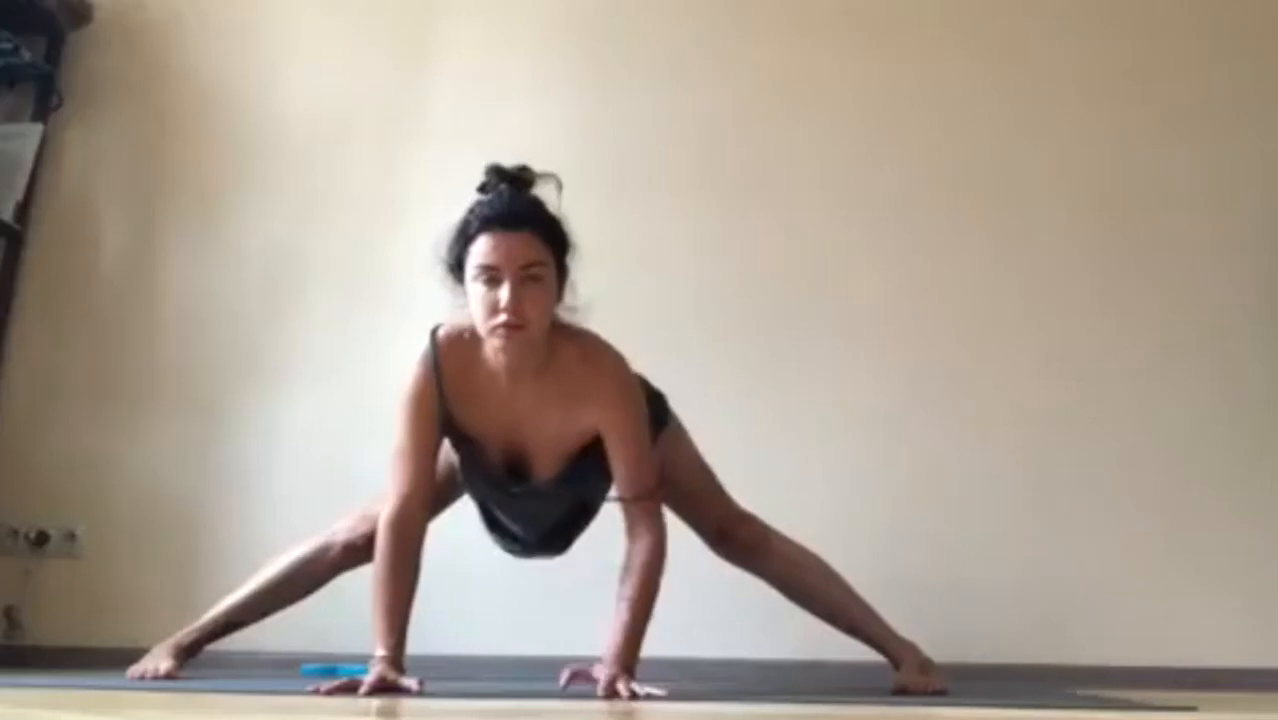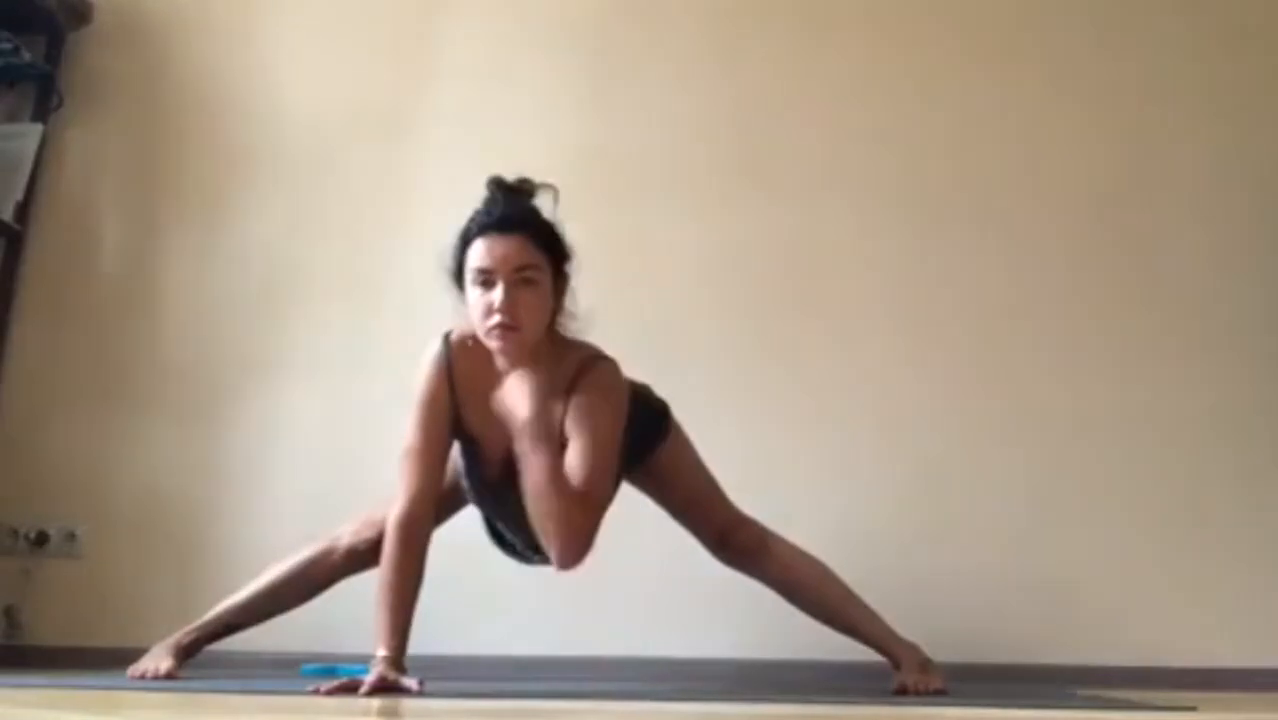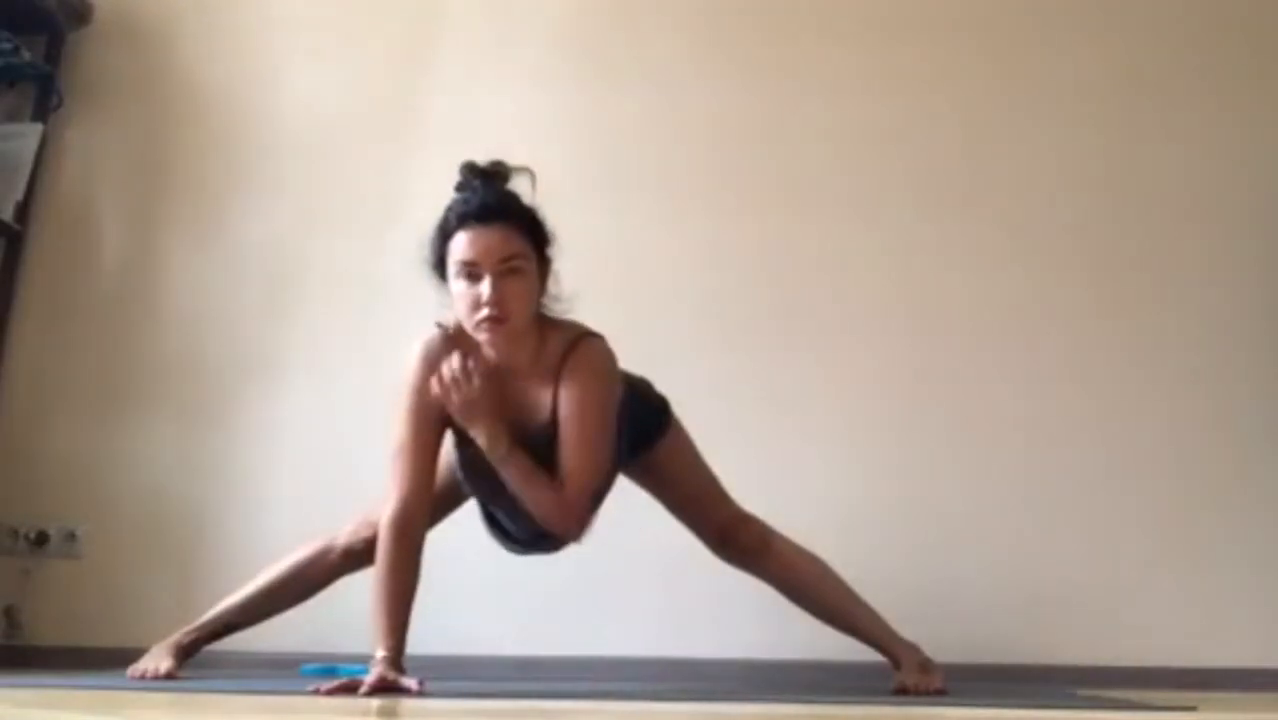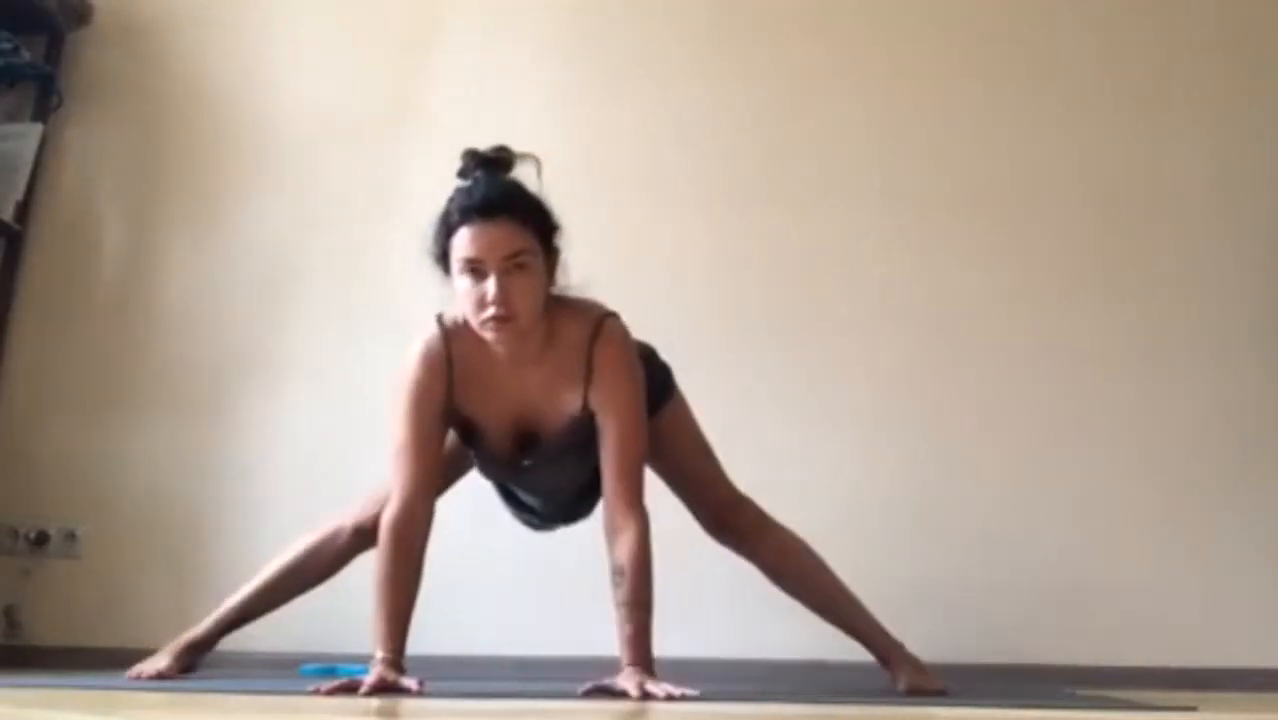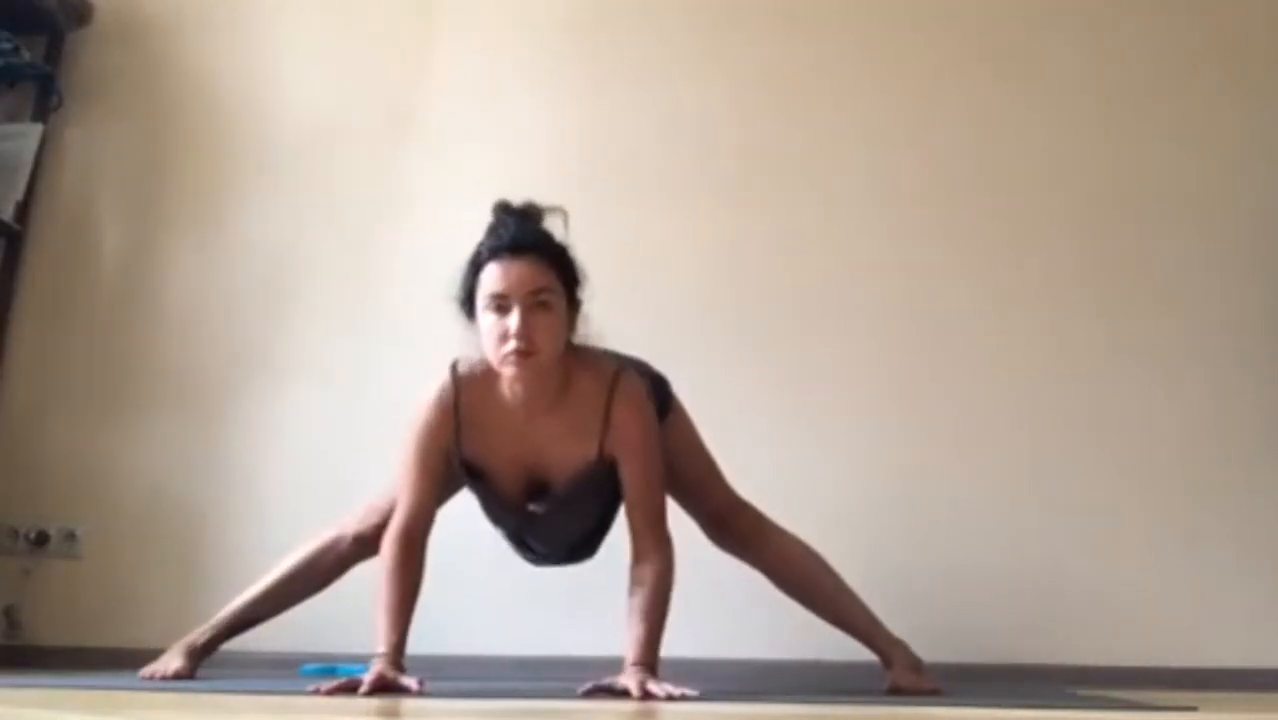
dt=0.7s
person 1, frame 1
left shoulder: (602, 376)
right shoulder: (439, 360)
left elbow: (645, 527)
right elbow: (401, 518)
left wrist: (621, 651)
right wrist: (386, 658)
left hip: (612, 434)
right hip: (480, 449)
left knee: (737, 534)
right knee: (355, 535)
left ankle: (902, 650)
right ankle: (185, 637)
person 1, frame 2
left shoulder: (597, 384)
right shoulder: (447, 363)
left elbow: (567, 550)
right elbow: (410, 518)
left wrist: (532, 427)
right wrist: (386, 659)
left hip: (610, 431)
right hip: (490, 450)
left knee: (740, 541)
right knee: (363, 540)
left ankle: (902, 650)
right ankle: (184, 637)
person 1, frame 3
left shoulder: (586, 362)
right shoulder: (436, 358)
left elbow: (571, 520)
right elbow: (402, 516)
left wrist: (486, 431)
right wrist: (386, 658)
left hip: (615, 430)
right hip: (488, 449)
left knee: (739, 538)
right knee: (356, 541)
left ankle: (902, 650)
right ankle: (184, 637)
person 1, frame 4
left shoulder: (604, 345)
right shoulder: (439, 353)
left elbow: (625, 520)
right elbow: (406, 515)
left wrist: (637, 663)
right wrist: (386, 659)
left hip: (628, 400)
right hip: (489, 429)
left knee: (736, 520)
right knee: (364, 521)
left ankle: (895, 653)
right ankle: (191, 640)
person 1, frame 5
left shoulder: (620, 397)
right shoulder: (453, 399)
left elbow: (651, 546)
right elbow: (402, 537)
left wrist: (639, 663)
right wrist: (387, 657)
left hip: (634, 398)
left knee: (737, 526)
right knee: (364, 529)
left ankle: (894, 651)
right ankle: (198, 640)
